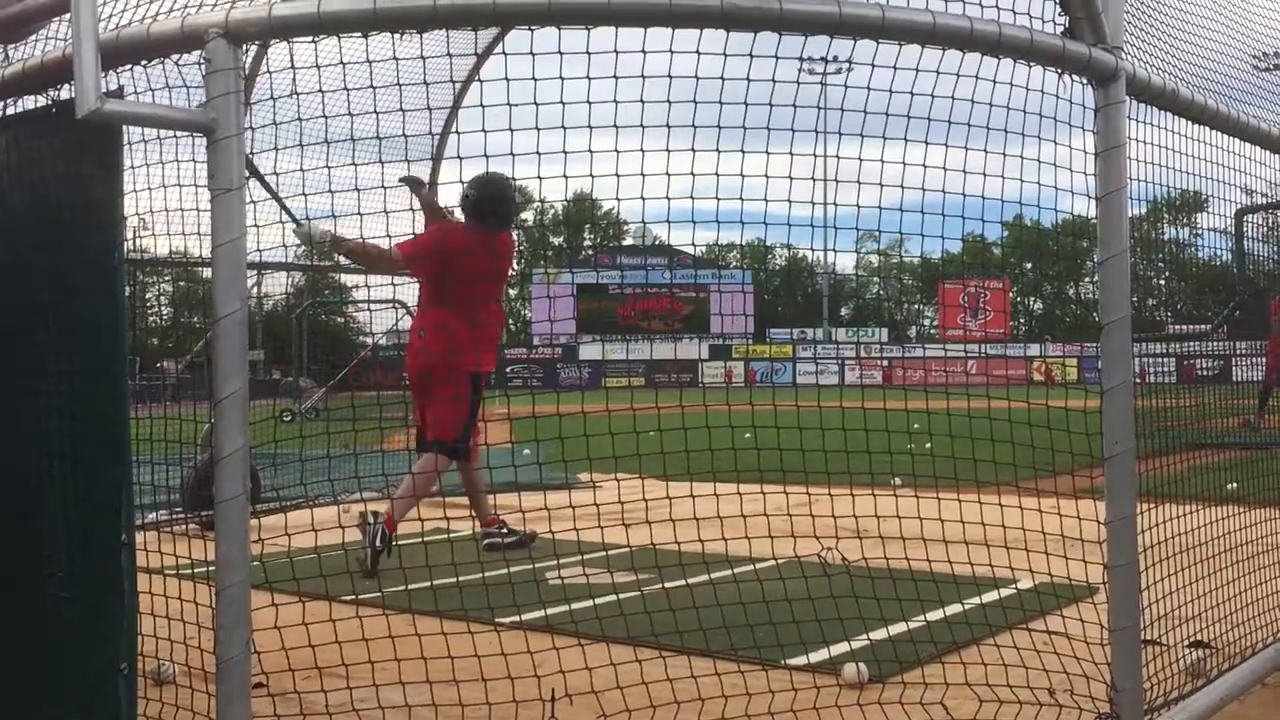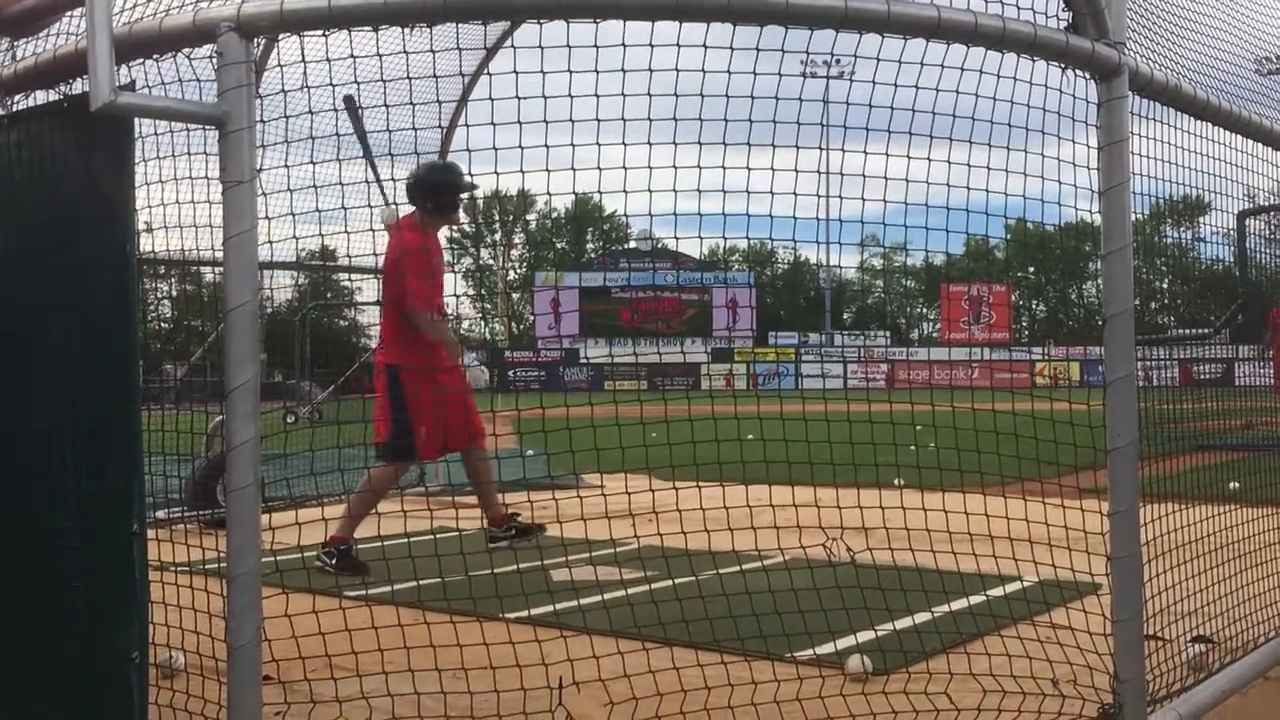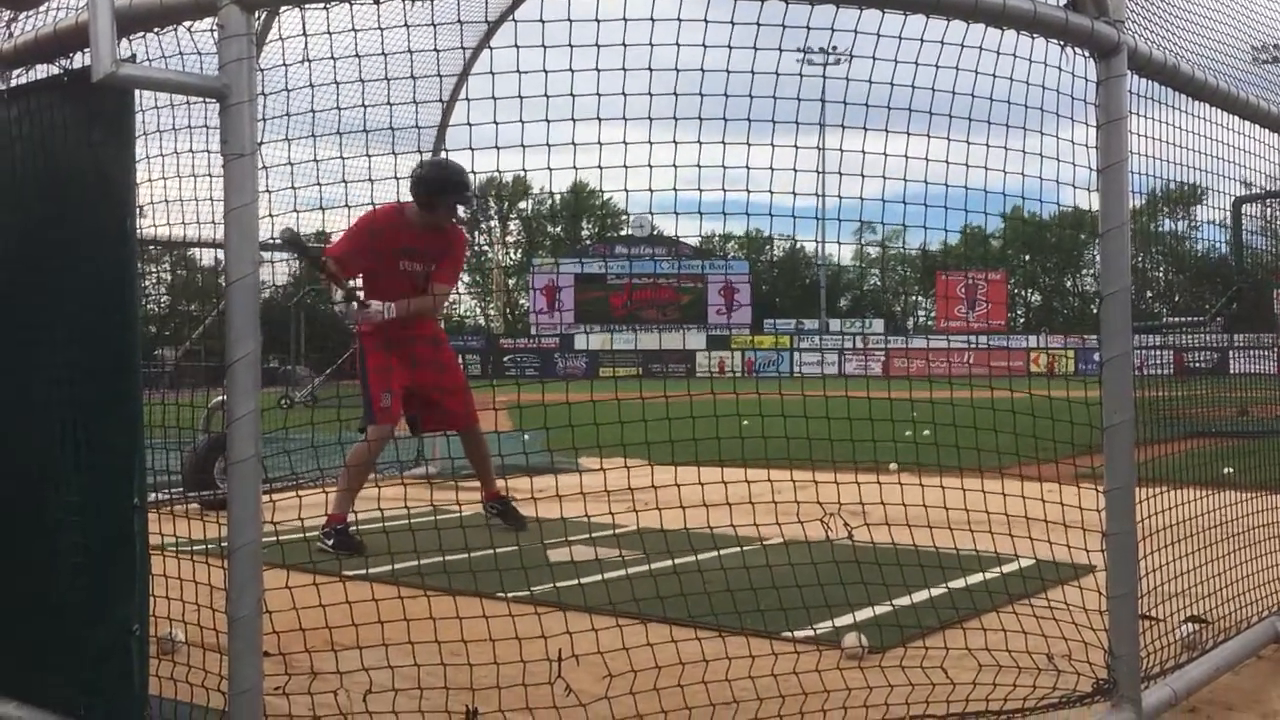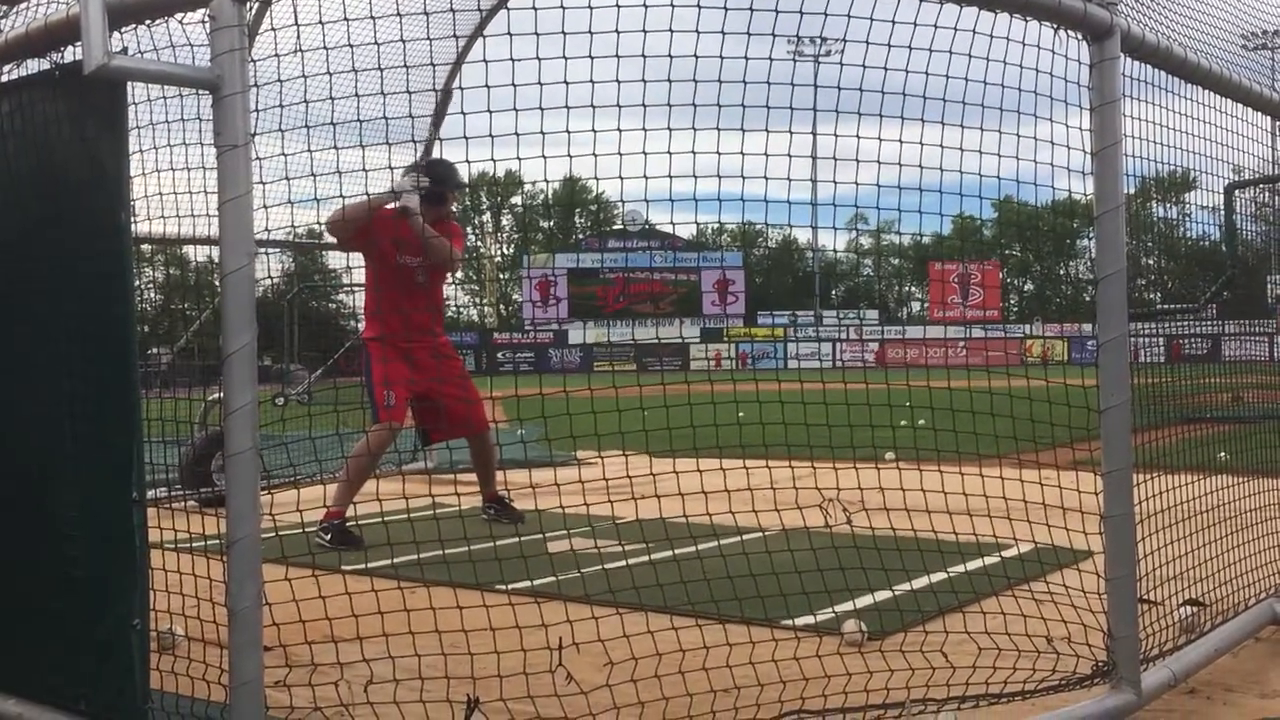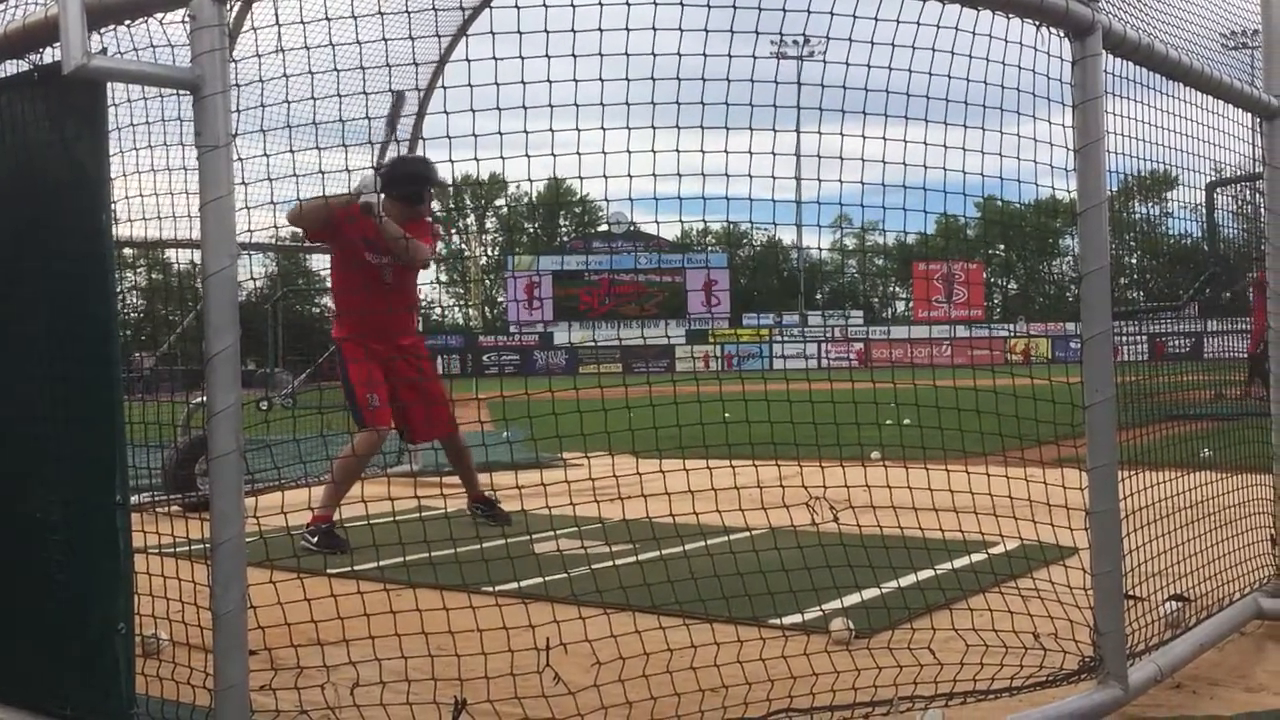
dt=1s
person 1, frame 1
left shoulder: (442, 239)
right shoulder: (503, 244)
left elbow: (389, 261)
left wrist: (328, 238)
right wrist: (427, 197)
left hip: (425, 353)
right hip: (466, 359)
left knee: (458, 438)
right knee: (443, 451)
left ankle: (489, 526)
right ankle: (382, 524)
person 1, frame 2
left shoulder: (414, 229)
right shoulder: (414, 248)
left elbow: (397, 234)
right elbow: (424, 315)
left wrist: (398, 239)
right wrist: (460, 356)
left hip: (435, 360)
right hip: (406, 366)
left knee: (472, 435)
right knee: (399, 458)
left ankle: (498, 523)
right ankle: (336, 544)
person 1, frame 3
left shoulder: (453, 237)
right shoulder: (378, 223)
left elbow: (436, 299)
right elbow: (329, 262)
left wrist: (392, 308)
left hip: (427, 340)
right hip: (381, 340)
left knee: (467, 421)
right knee: (381, 428)
left ankle: (494, 499)
right ankle: (334, 524)
person 1, frame 4
left shoulder: (449, 230)
right shoulder: (380, 222)
left elbow: (450, 260)
right elbow: (334, 225)
left wrist: (414, 219)
right wrist: (390, 197)
left hip: (433, 344)
right hip: (387, 343)
left knee: (477, 422)
right knee: (387, 426)
left ankle: (491, 499)
right ankle: (332, 519)
person 1, frame 5
left shoulder: (424, 228)
right shoulder: (350, 217)
left elbow: (419, 257)
right elbow: (296, 215)
left wrist: (378, 217)
right wrist: (354, 197)
left hip: (406, 343)
right hip: (357, 341)
left knee: (445, 423)
right knee: (375, 430)
left ankle: (476, 497)
right ankle: (318, 524)
